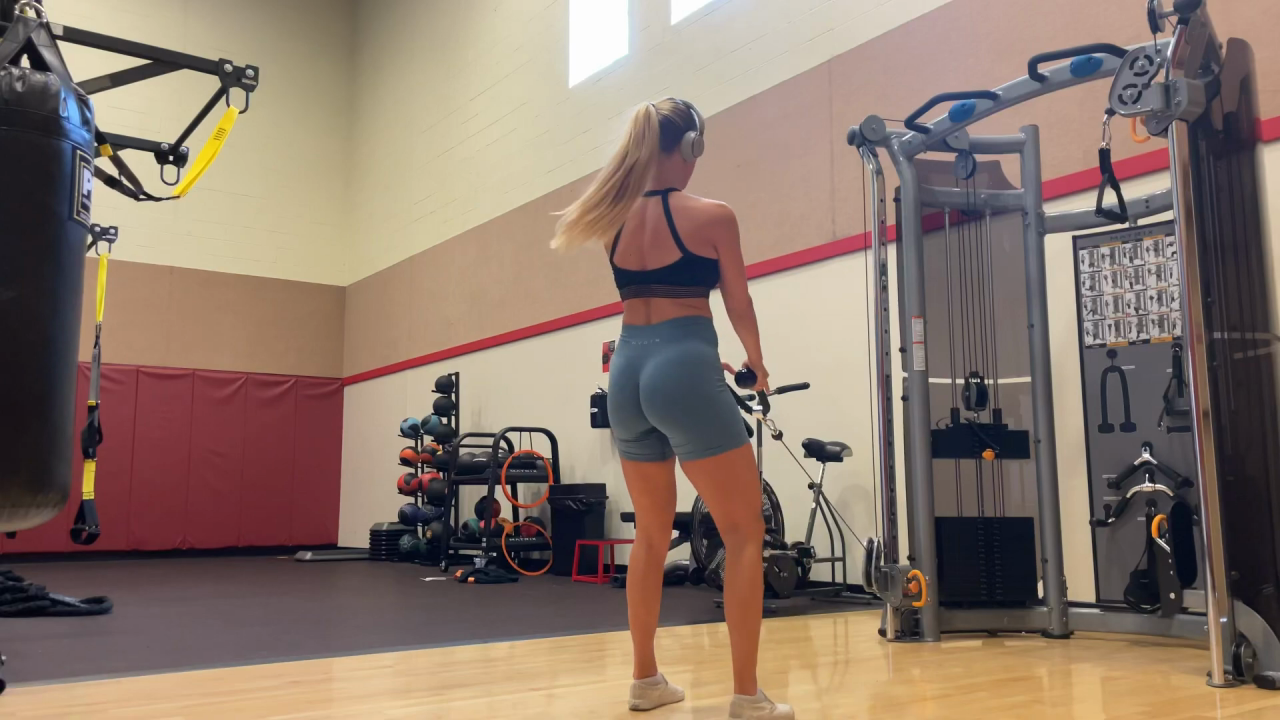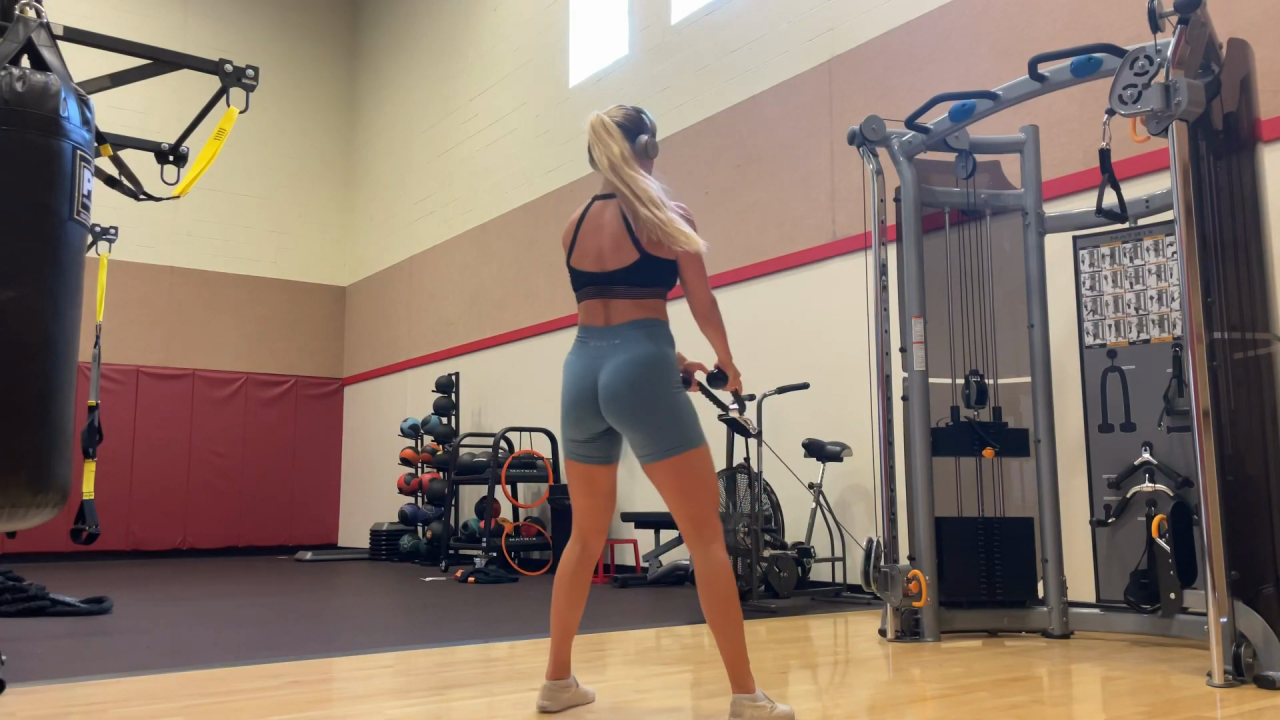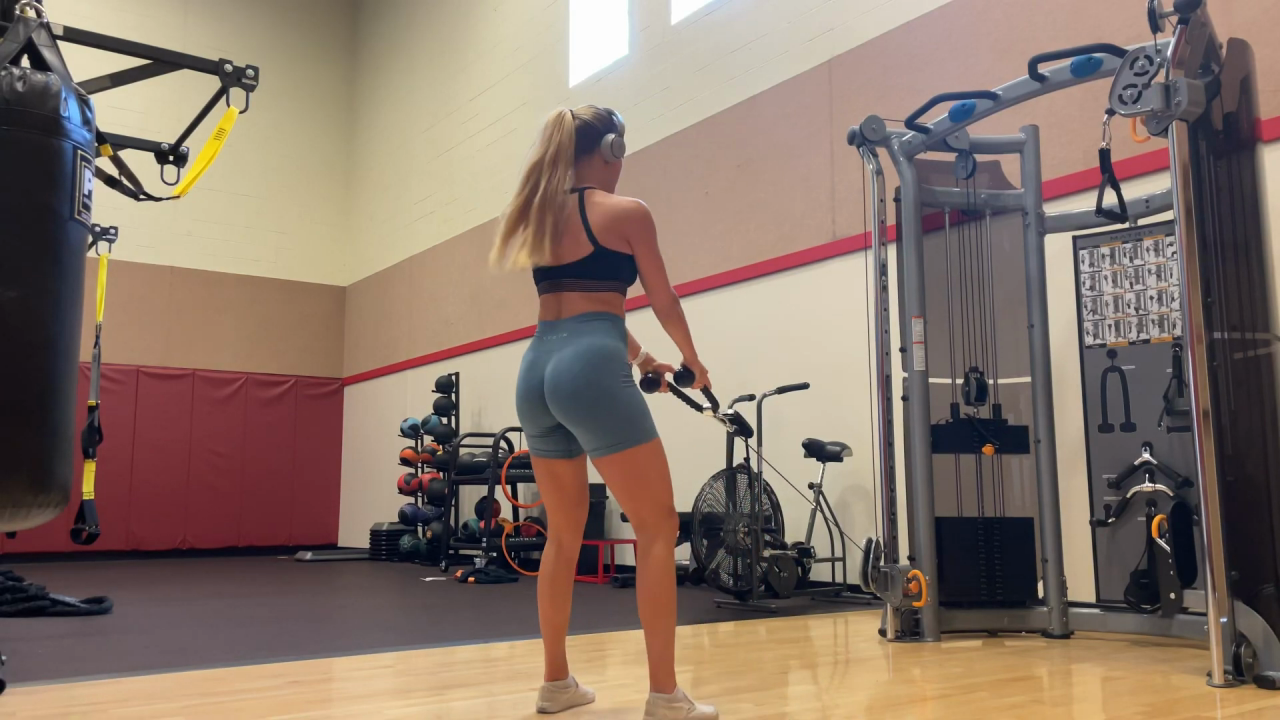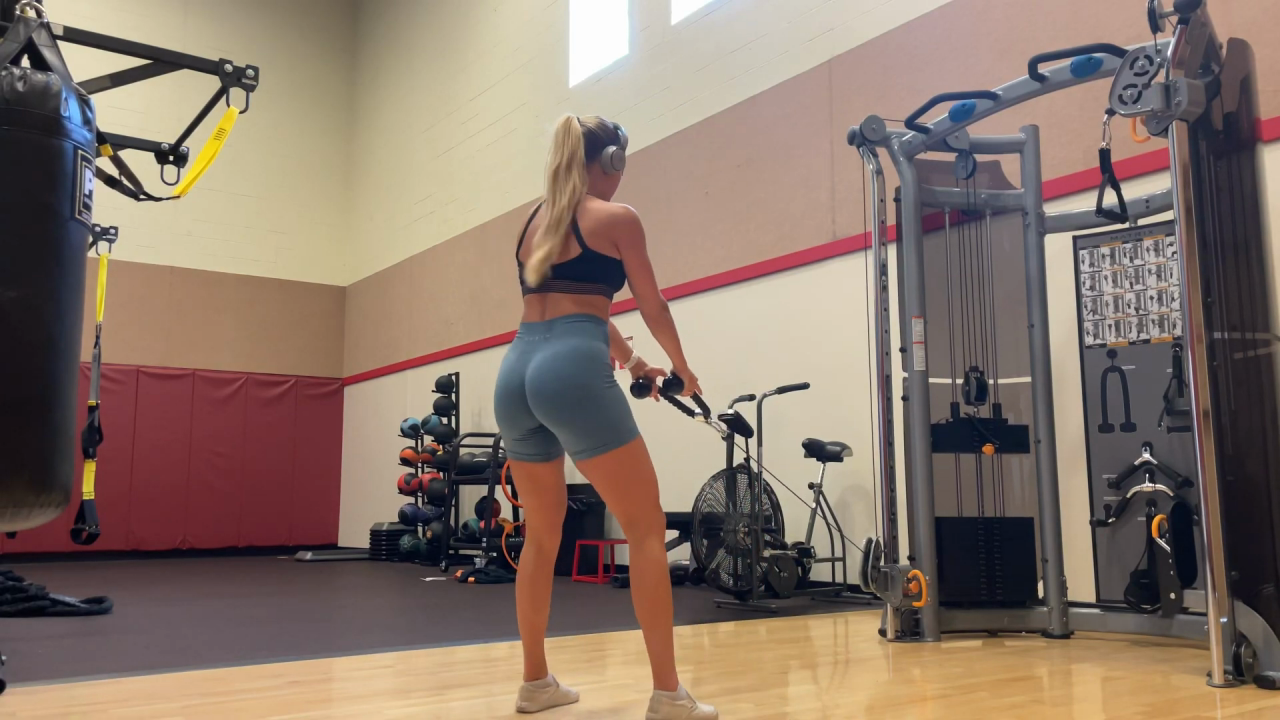
dt=0.4s
person 1, frame 1
left shoulder: (610, 219)
right shoulder: (712, 216)
right elbow: (739, 307)
right wrist: (756, 363)
left hip: (628, 370)
right hip: (685, 373)
left knee: (652, 535)
right knee: (744, 533)
person 1, frame 2
left shoulder: (574, 225)
right shoulder: (670, 218)
right elbow: (702, 306)
right wrist: (726, 366)
left hip: (582, 373)
right hip: (642, 377)
left knee: (586, 536)
right knee: (706, 536)
person 1, frame 3
left shoulder: (537, 216)
right shoulder: (627, 212)
right elbow: (664, 301)
left wrist: (642, 357)
right wrist: (692, 359)
left hip: (537, 370)
right hip: (592, 372)
left knee: (565, 532)
right knee: (657, 529)
person 1, frame 4
left shoulder: (534, 221)
right shoulder: (617, 218)
right elbow: (652, 308)
left wrist: (630, 361)
right wrist: (681, 368)
left hip: (517, 373)
right hip: (573, 375)
left knee: (541, 534)
right knee: (646, 530)
